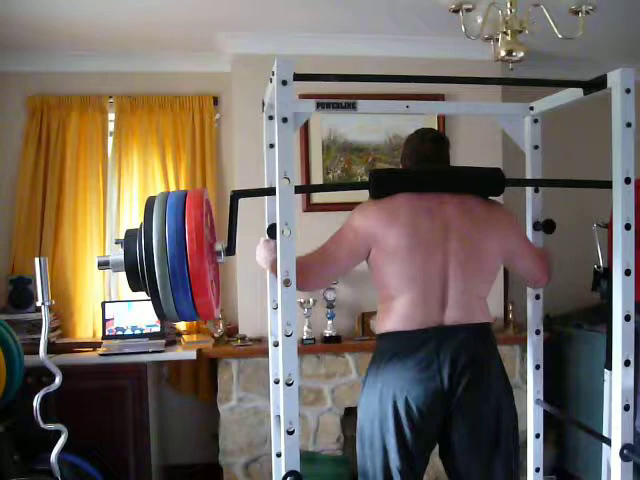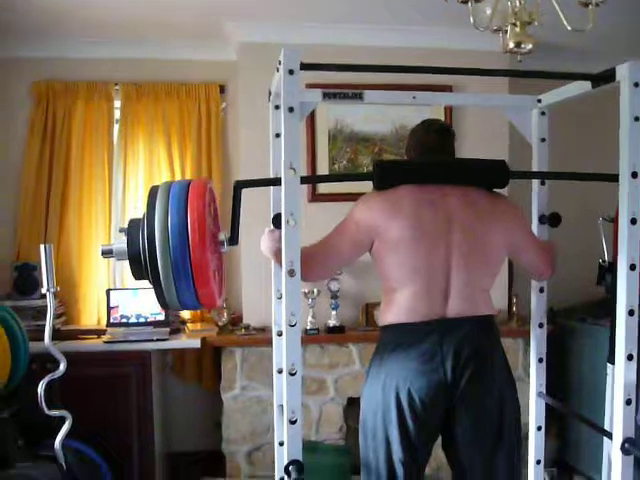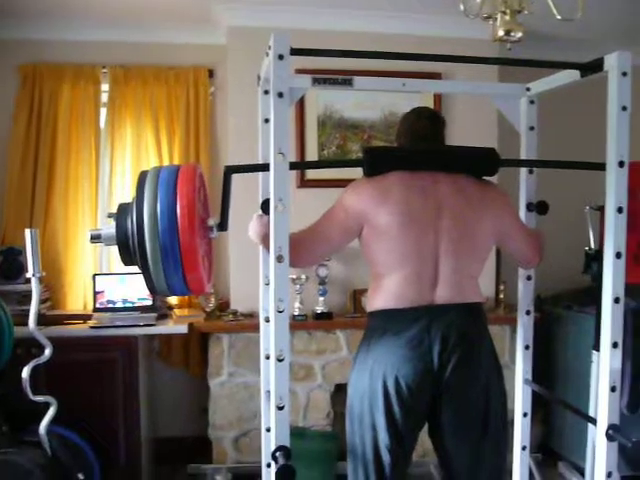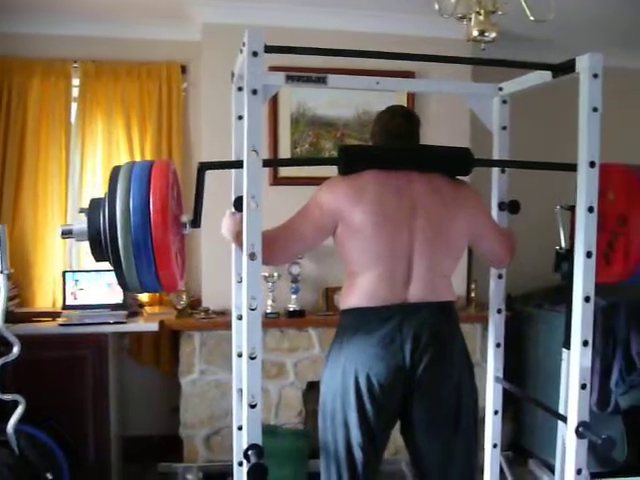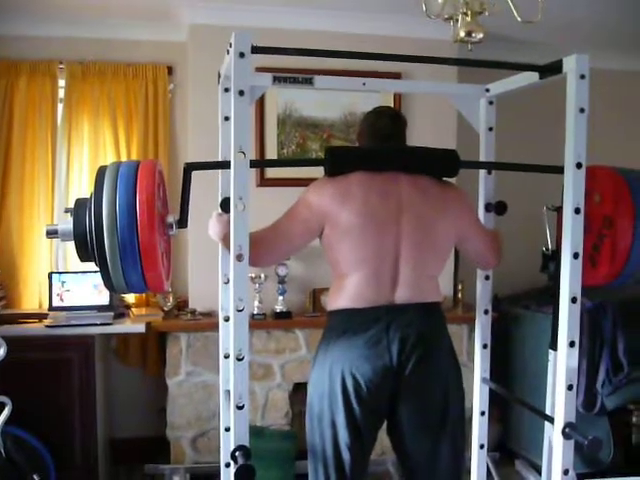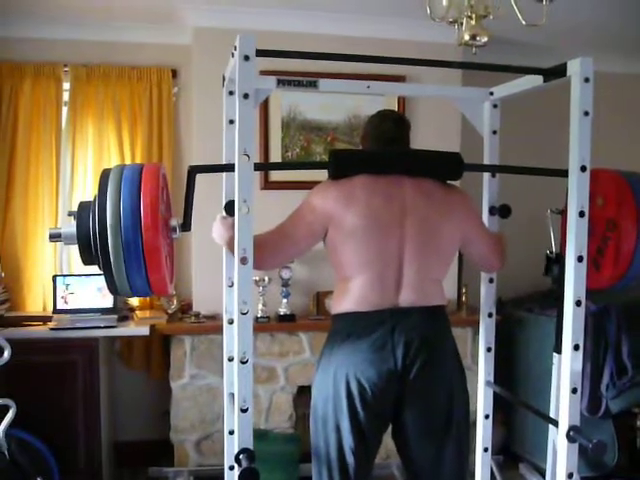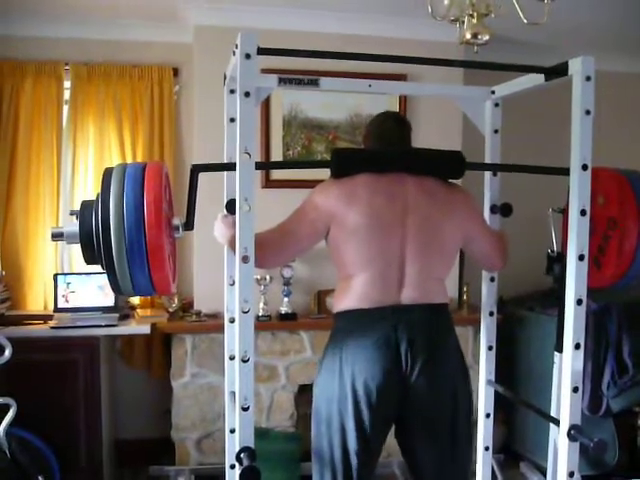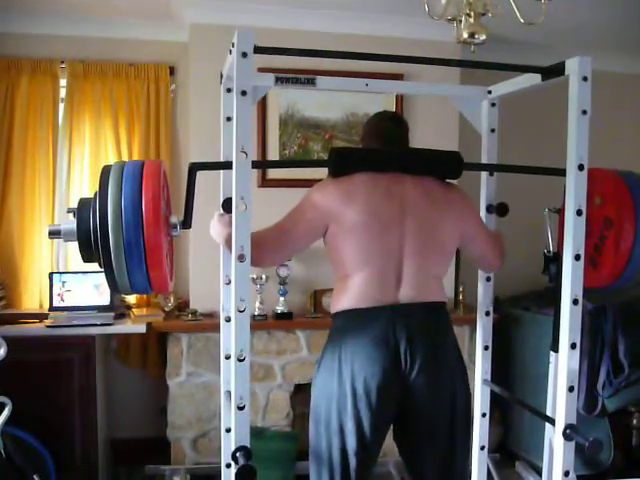
dt=0.4s
person 1, frame 1
left shoulder: (377, 215)
right shoulder: (493, 215)
left elbow: (308, 275)
right elbow: (539, 275)
left wrist: (270, 258)
right wrist: (543, 245)
left hip: (403, 360)
right hip: (477, 357)
person 1, frame 2
left shoulder: (380, 207)
right shoulder: (497, 207)
left elbow: (312, 266)
right elbow: (544, 268)
left wrist: (273, 248)
right wrist: (549, 238)
left hip: (406, 352)
right hip: (479, 348)
person 1, frame 3
left shoulder: (369, 192)
right shoulder: (487, 195)
left elbow: (300, 252)
right elbow: (531, 256)
left wrist: (261, 234)
right wrist: (536, 226)
left hip: (393, 339)
right hip: (467, 336)
person 1, frame 4
left shoulder: (344, 190)
right shoulder: (460, 194)
left elbow: (274, 249)
right elbow: (503, 255)
left wrist: (235, 231)
right wrist: (507, 224)
left hip: (367, 338)
right hip: (439, 336)
person 1, frame 5
left shoulder: (332, 192)
right shoulder: (447, 195)
left elbow: (261, 251)
right elbow: (489, 256)
left wrist: (223, 232)
right wrist: (492, 226)
left hip: (353, 338)
right hip: (426, 337)
person 1, frame 6
left shoulder: (336, 195)
right shoulder: (451, 199)
left elbow: (265, 254)
right elbow: (493, 260)
left wrist: (227, 236)
right wrist: (498, 228)
left hip: (358, 342)
right hip: (431, 341)
person 1, frame 7
left shoulder: (338, 193)
right shoulder: (453, 197)
left elbow: (267, 252)
right elbow: (496, 258)
left wrist: (228, 234)
right wrist: (499, 227)
left hip: (360, 340)
right hip: (434, 338)
person 1, frame 8
left shoulder: (336, 193)
right shoulder: (450, 197)
left elbow: (264, 251)
right elbow: (493, 259)
left wrist: (224, 233)
right wrist: (495, 228)
left hip: (360, 339)
right hip: (432, 337)
